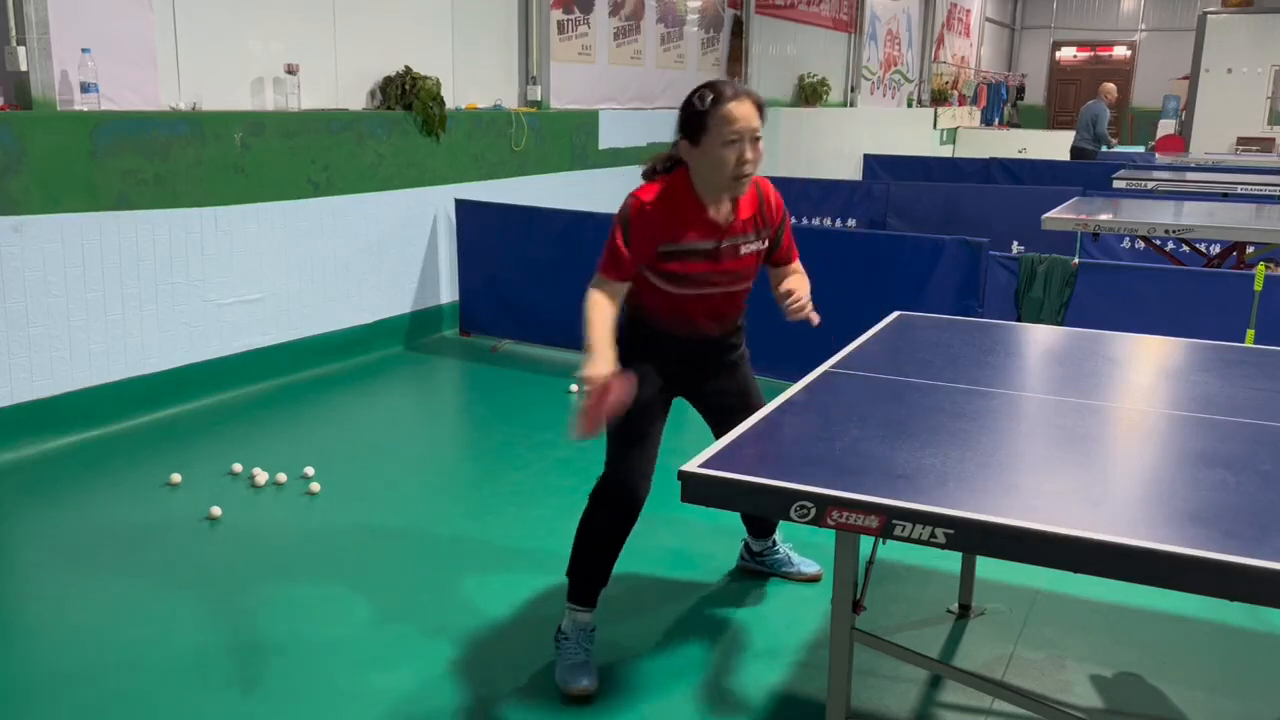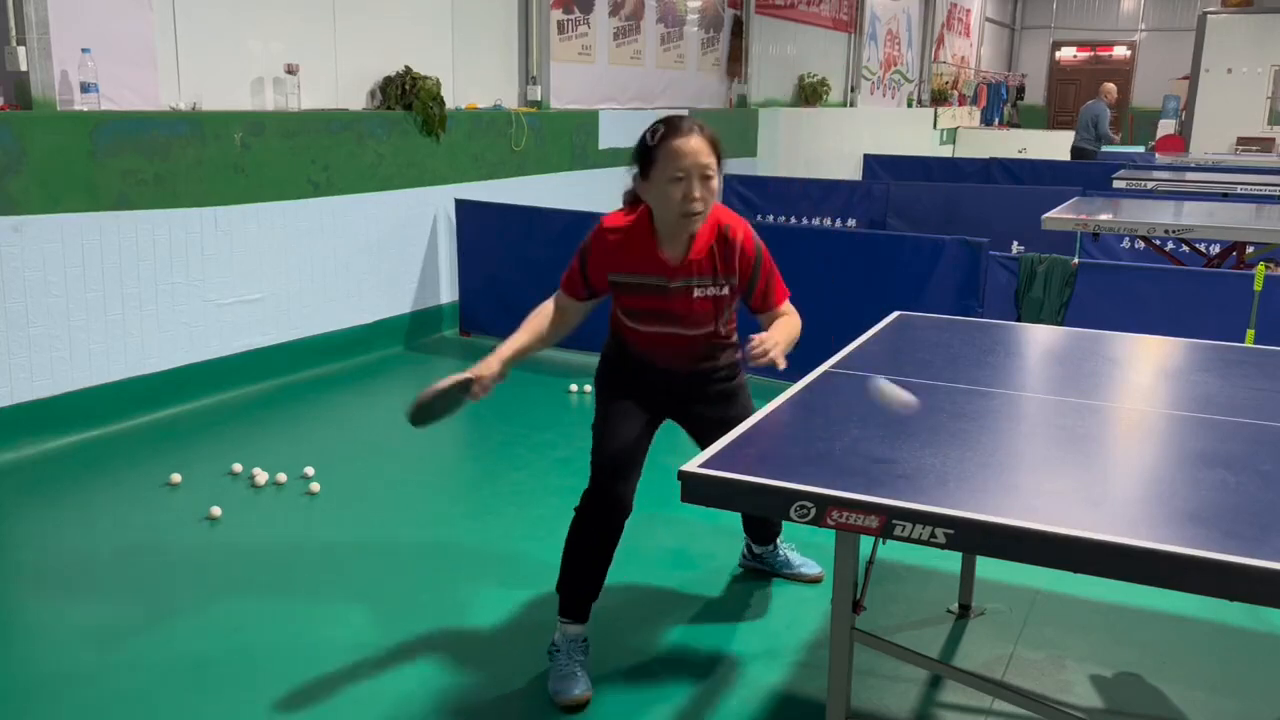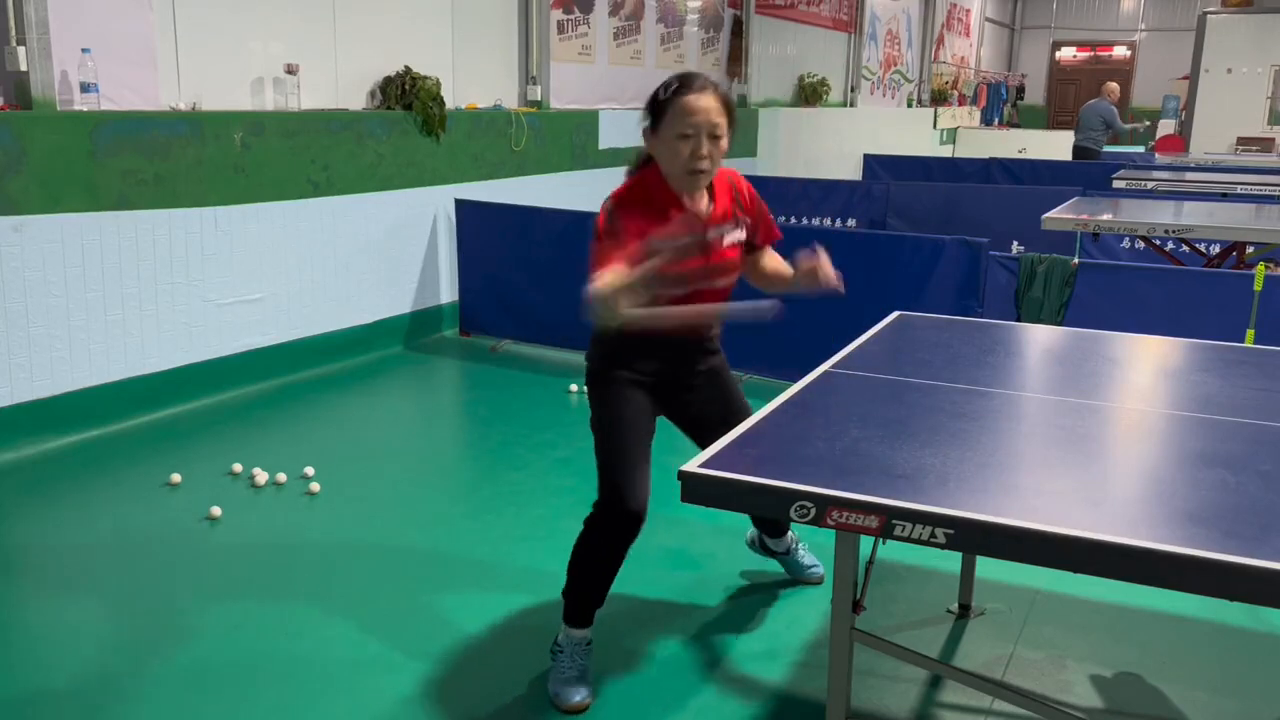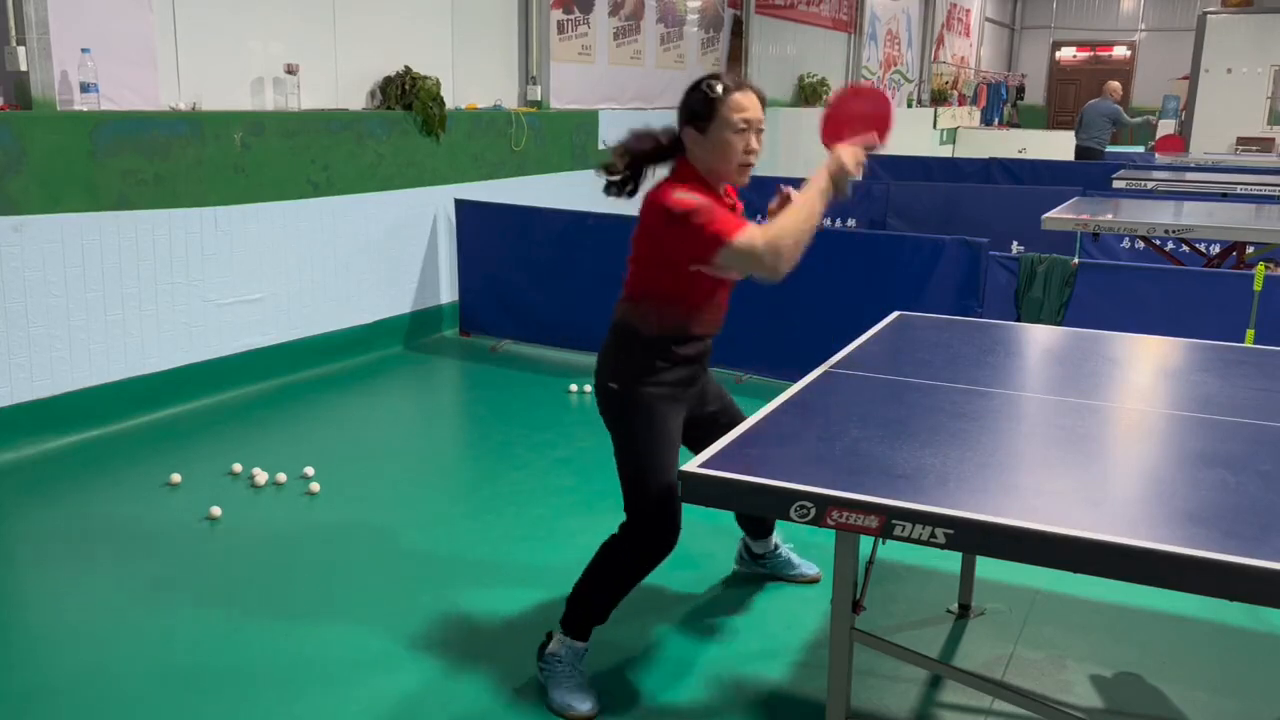
dt=0.2s
person 1, frame 1
left shoulder: (765, 202)
right shoulder: (647, 208)
left elbow: (790, 273)
right elbow: (606, 292)
left wrist: (797, 292)
right wrist: (602, 353)
left hip: (721, 351)
right hip: (649, 353)
right knee: (624, 485)
left ankle: (762, 548)
right ankle: (576, 626)
person 1, frame 2
left shoulder: (736, 239)
right shoulder: (611, 239)
left elbow: (780, 312)
right elbow: (562, 311)
left wrist: (777, 340)
right wrist: (496, 362)
left hip: (713, 380)
right hip: (634, 378)
right knee: (607, 499)
left ankle: (764, 551)
right ankle: (569, 638)
person 1, frame 3
left shoulder: (740, 196)
right shoulder: (627, 207)
left elbow: (762, 268)
right elbow: (602, 306)
left wrist: (801, 275)
right wrist: (652, 263)
left hip: (698, 361)
right hip: (627, 368)
right knee: (624, 507)
left ankle: (776, 540)
right ankle: (572, 638)
person 1, frame 4
left shoulder: (716, 192)
right shoulder: (678, 204)
left elbow: (734, 266)
right elbow: (774, 258)
left wrist: (779, 215)
right wrist: (827, 175)
left hip: (686, 370)
right hip: (638, 379)
right knee: (655, 526)
left ankle: (760, 548)
right ankle: (562, 649)
